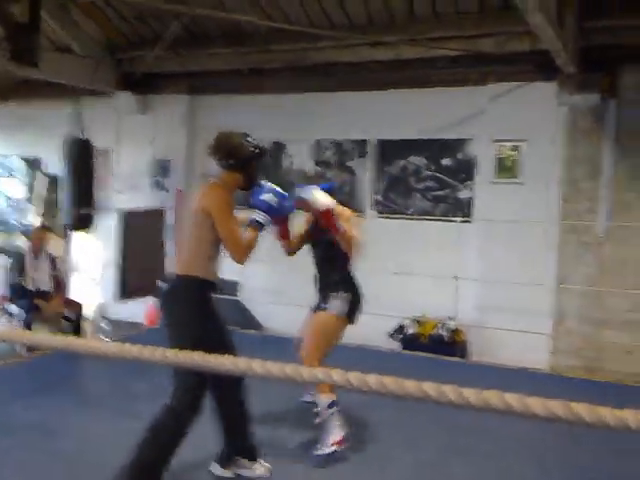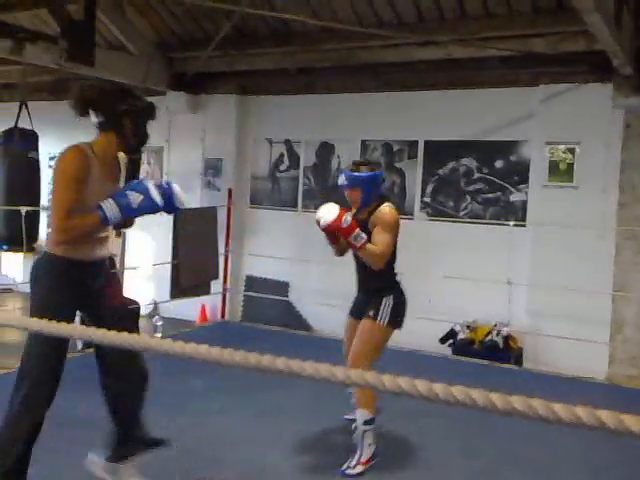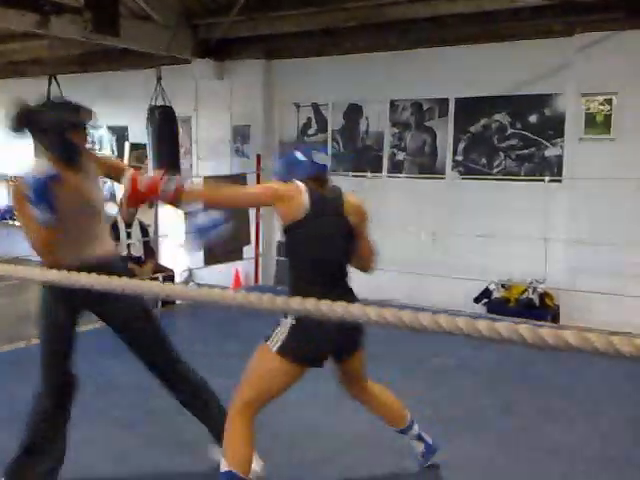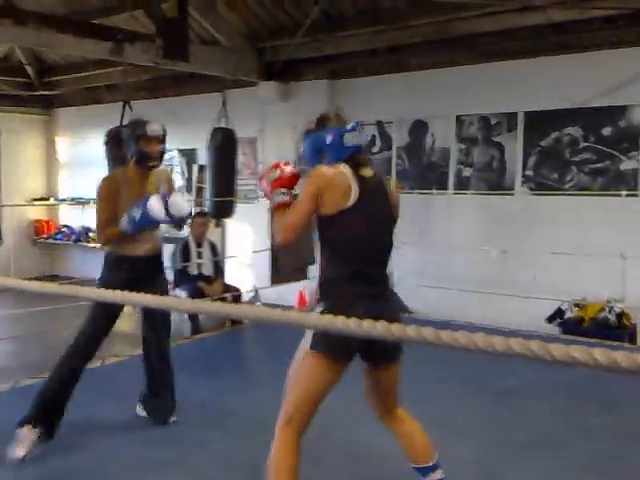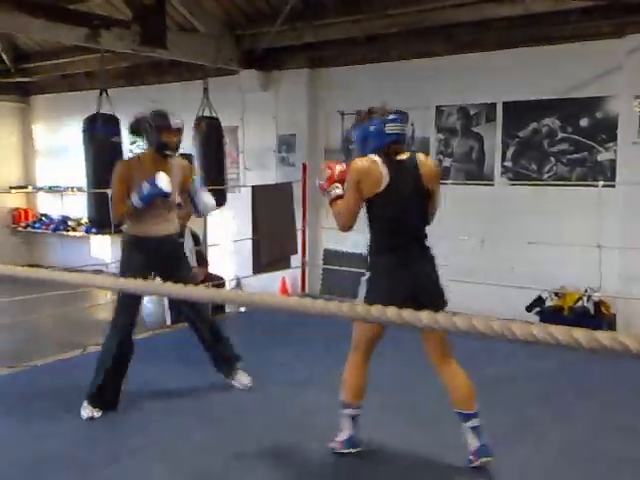
dt=1s
person 1, frame 1
left shoulder: (215, 189)
right shoulder: (218, 193)
right elbow: (239, 252)
right wrist: (265, 215)
left hip: (192, 295)
right hip: (187, 297)
left knee: (227, 375)
right knee: (188, 395)
person 1, frame 2
left shoulder: (119, 164)
right shoulder: (75, 159)
right elbow: (61, 232)
left wrist: (150, 201)
right wrist: (119, 206)
left hip: (99, 275)
right hip: (59, 277)
left knee: (129, 373)
right knee: (36, 387)
person 1, frame 3
left shoulder: (92, 163)
right elbow: (47, 254)
right wrist: (42, 202)
left hip: (109, 274)
right hip: (60, 284)
left knee: (165, 361)
right knee: (55, 386)
left ankle: (229, 440)
person 1, frame 4
left shoulder: (163, 179)
right shoulder: (112, 184)
left elbow: (176, 222)
right elbow: (103, 236)
left wrist: (178, 214)
right wrist: (134, 222)
left hip: (152, 266)
right hip: (118, 268)
left knee: (157, 344)
right knee: (85, 346)
left ankle: (156, 404)
right ankle: (34, 423)
person 1, frame 5
left shoulder: (182, 166)
right shoulder: (128, 167)
left elbow: (193, 204)
right elbow: (117, 214)
left wrist: (203, 204)
right wrist: (143, 196)
left hip: (171, 246)
right hip: (137, 249)
left knee: (198, 311)
right knee: (123, 322)
left ankle: (230, 367)
right ankle: (97, 396)
person 2, frame 1
left shoulder: (341, 215)
right shoulder: (314, 222)
left elbow: (353, 249)
right elbow: (290, 249)
left wrist: (332, 220)
right wrist: (282, 229)
left hip: (341, 295)
right hip: (329, 294)
left knee: (309, 358)
right knee: (308, 350)
left ankle: (335, 431)
right ankle: (321, 393)
person 2, frame 2
left shoulder: (386, 213)
right shoulder: (356, 211)
left elbow: (378, 260)
right elbow: (340, 249)
left wrist: (350, 232)
right wrist: (331, 230)
left hip: (385, 298)
right hip: (366, 296)
left knee: (356, 366)
right knee: (354, 363)
left ankle: (366, 447)
right ankle: (366, 411)
person 2, frame 3
left shoulder: (290, 193)
right shoulder: (352, 205)
left elbow: (216, 195)
right elbow: (366, 263)
left wrist: (157, 187)
left hip: (309, 322)
left knee: (240, 410)
right knee: (359, 387)
right ankle: (421, 442)
person 2, frame 4
left shoulder: (324, 177)
right shoulder: (388, 189)
left elbow: (284, 235)
left wrist: (277, 196)
left hip: (341, 313)
right hip: (383, 312)
left knee: (290, 424)
right knee: (389, 412)
person 2, frame 5
left shoulder: (361, 168)
right shoulder: (428, 166)
left elbow: (344, 223)
left wrist: (334, 192)
left hip: (386, 277)
right hip: (423, 272)
left knee: (359, 355)
right knee: (444, 361)
left ankle: (348, 434)
right ankle: (476, 442)
